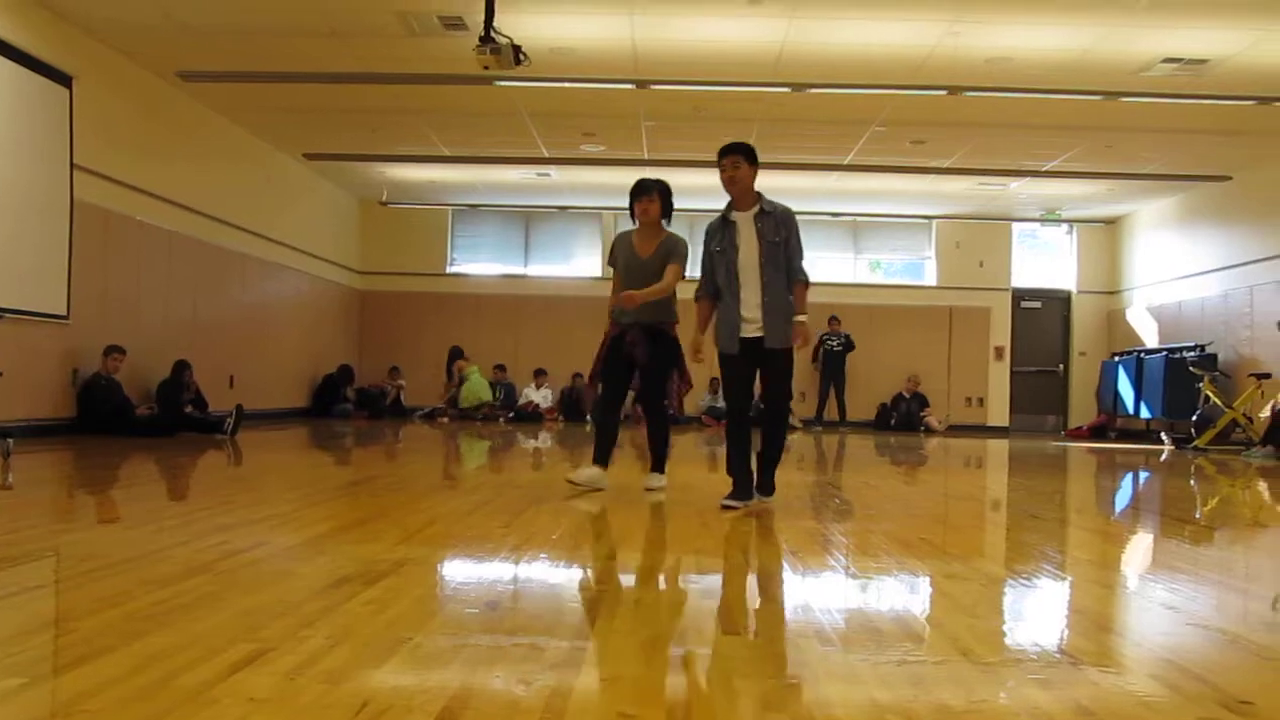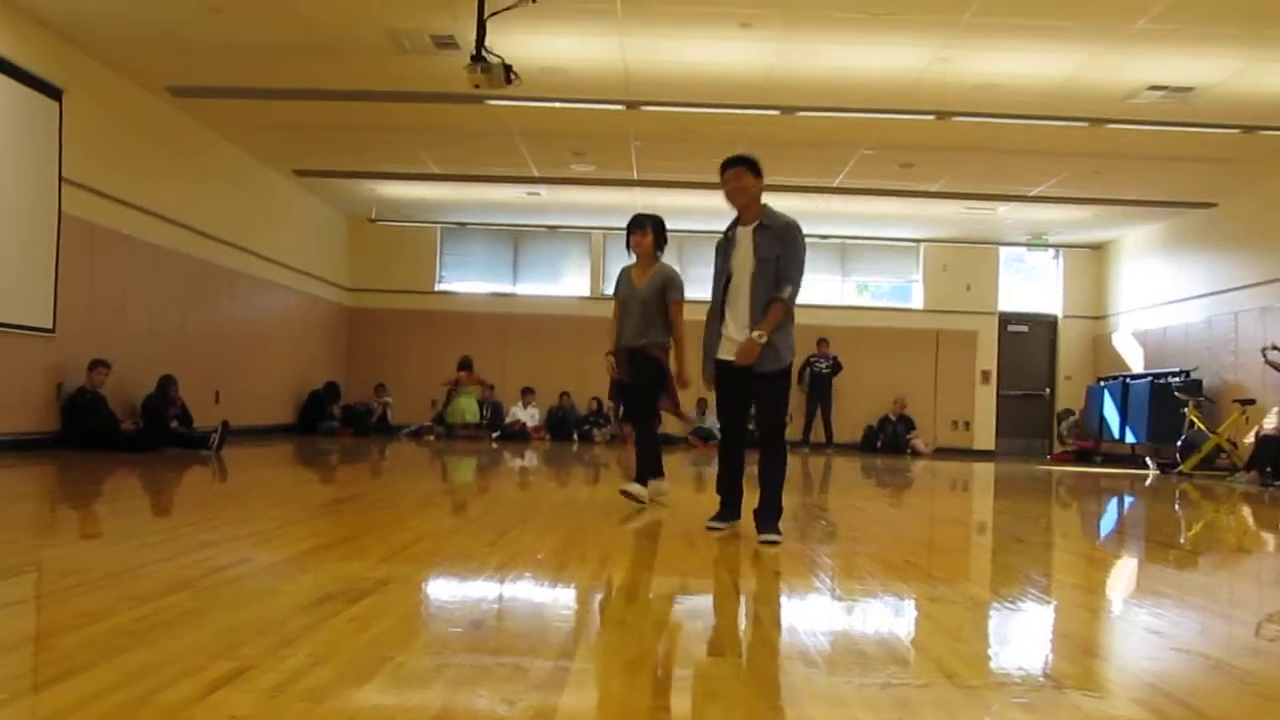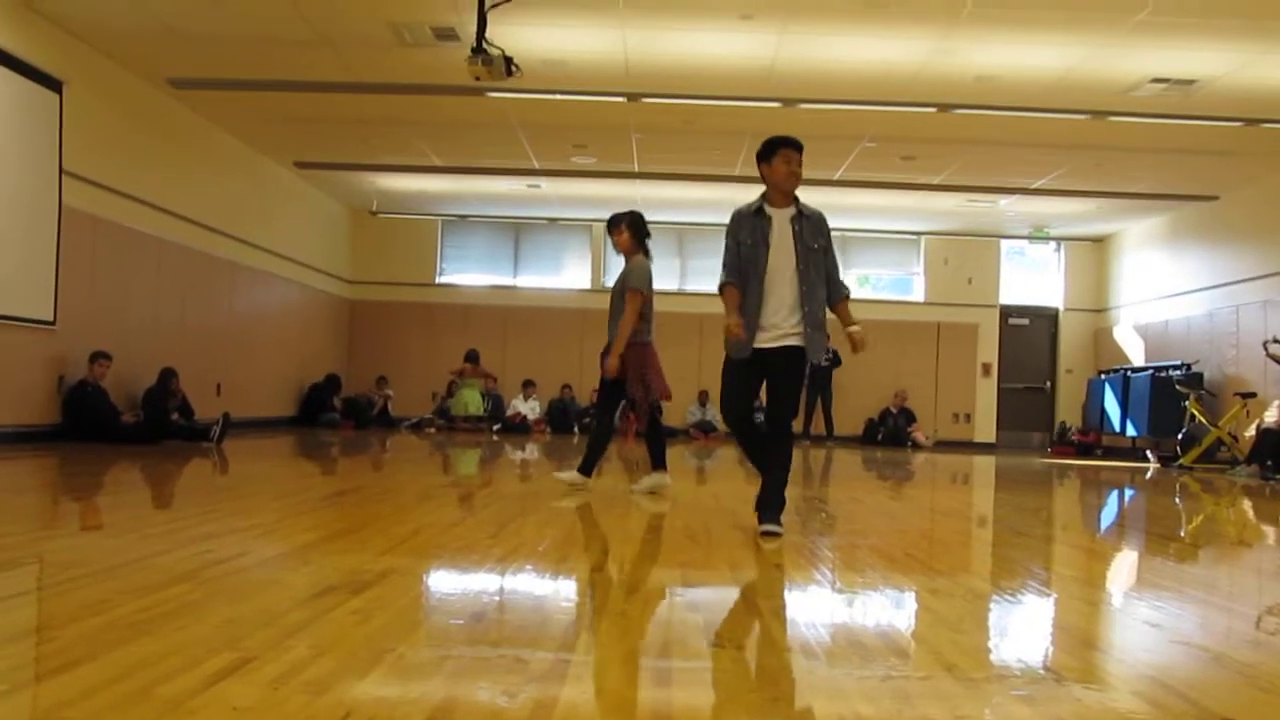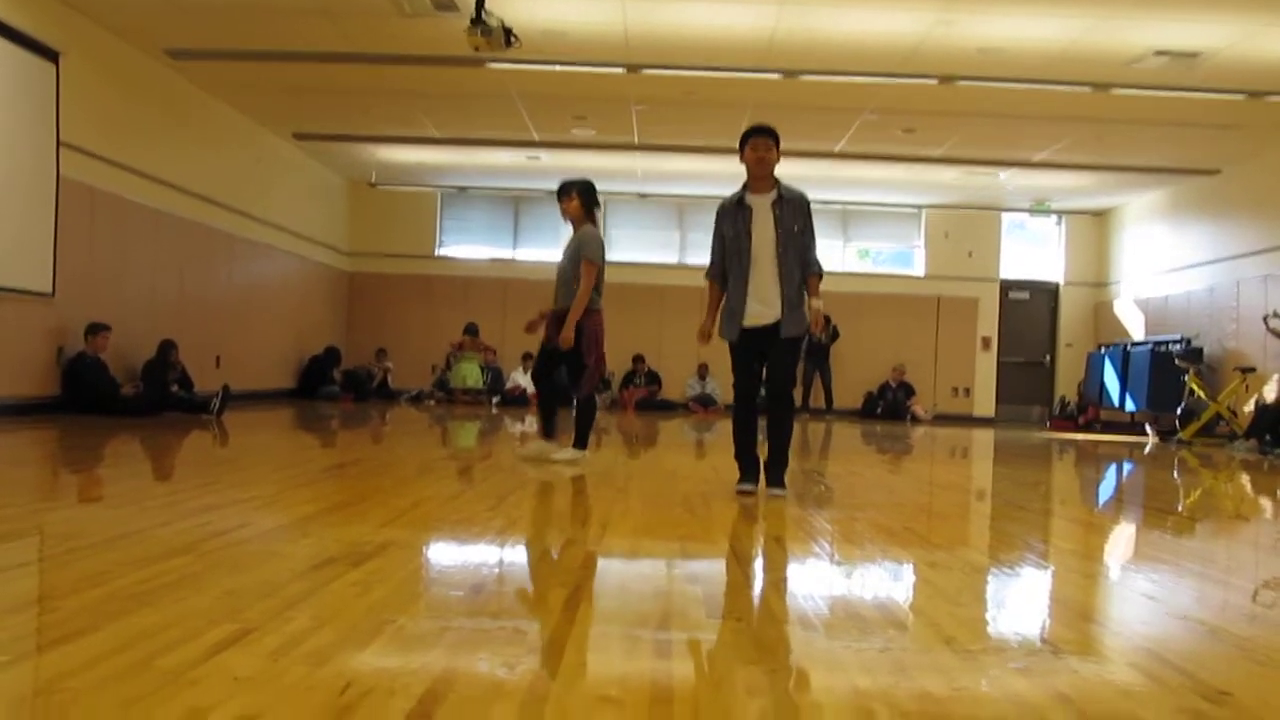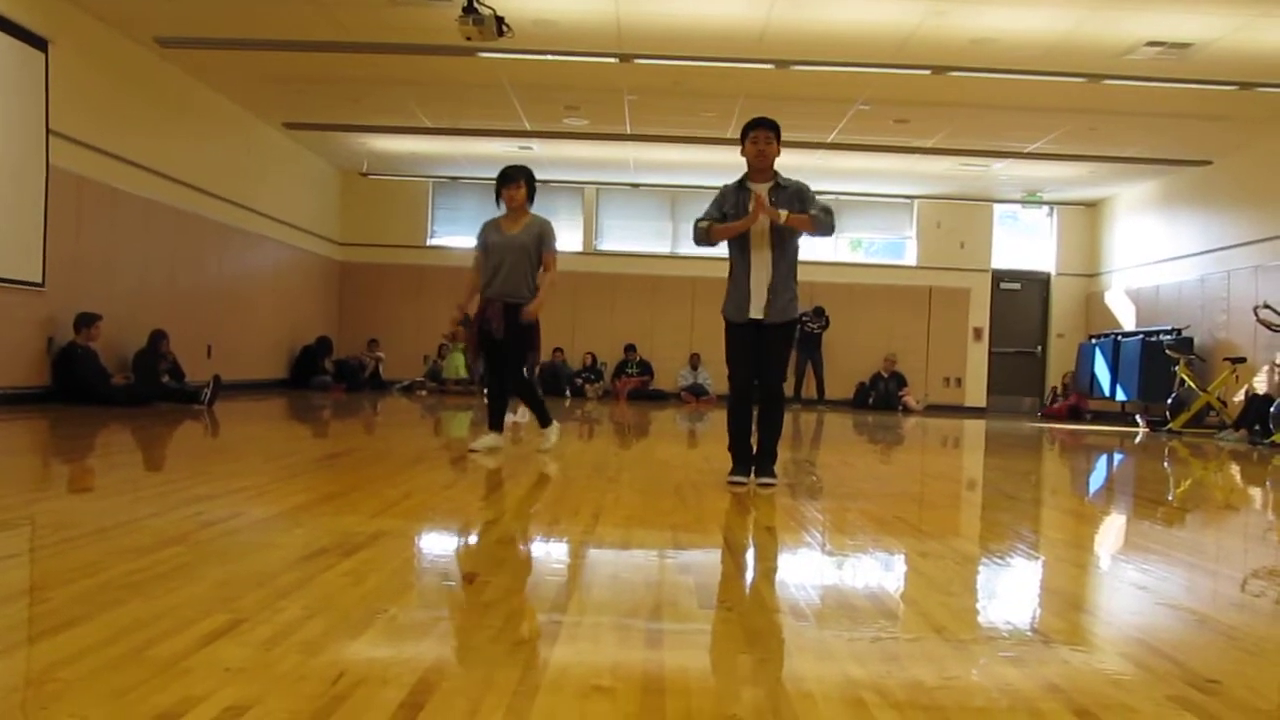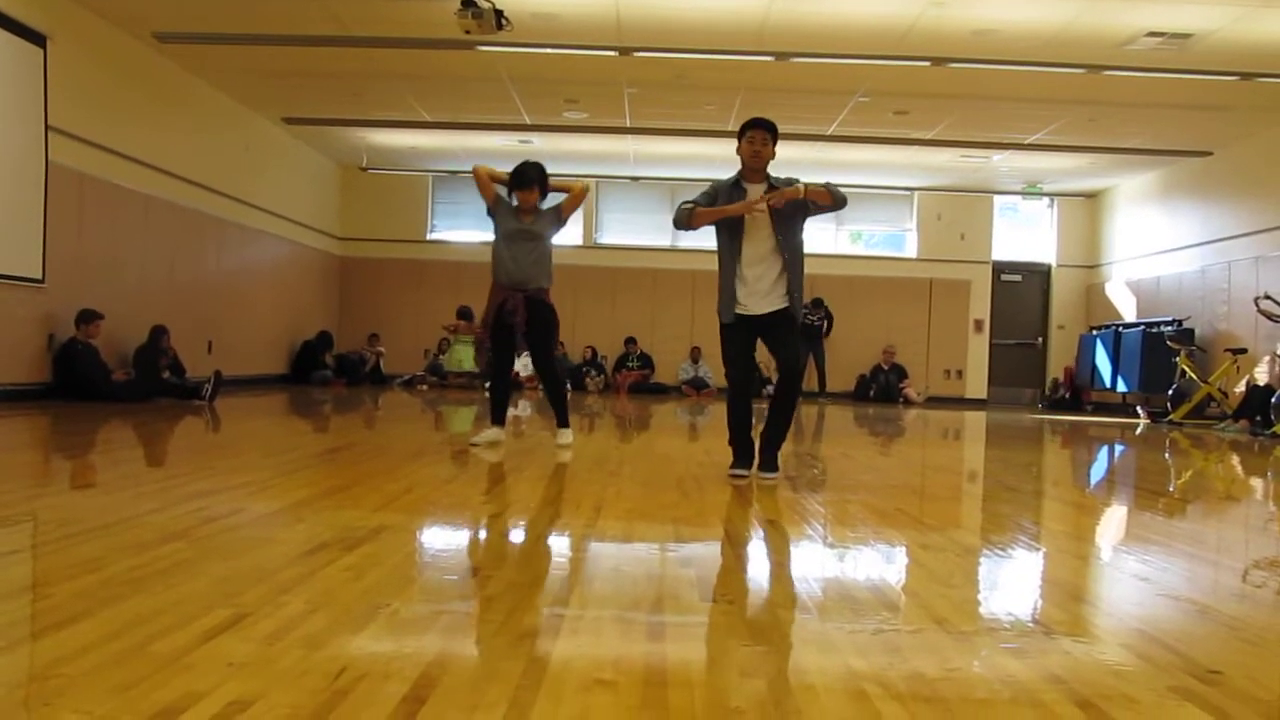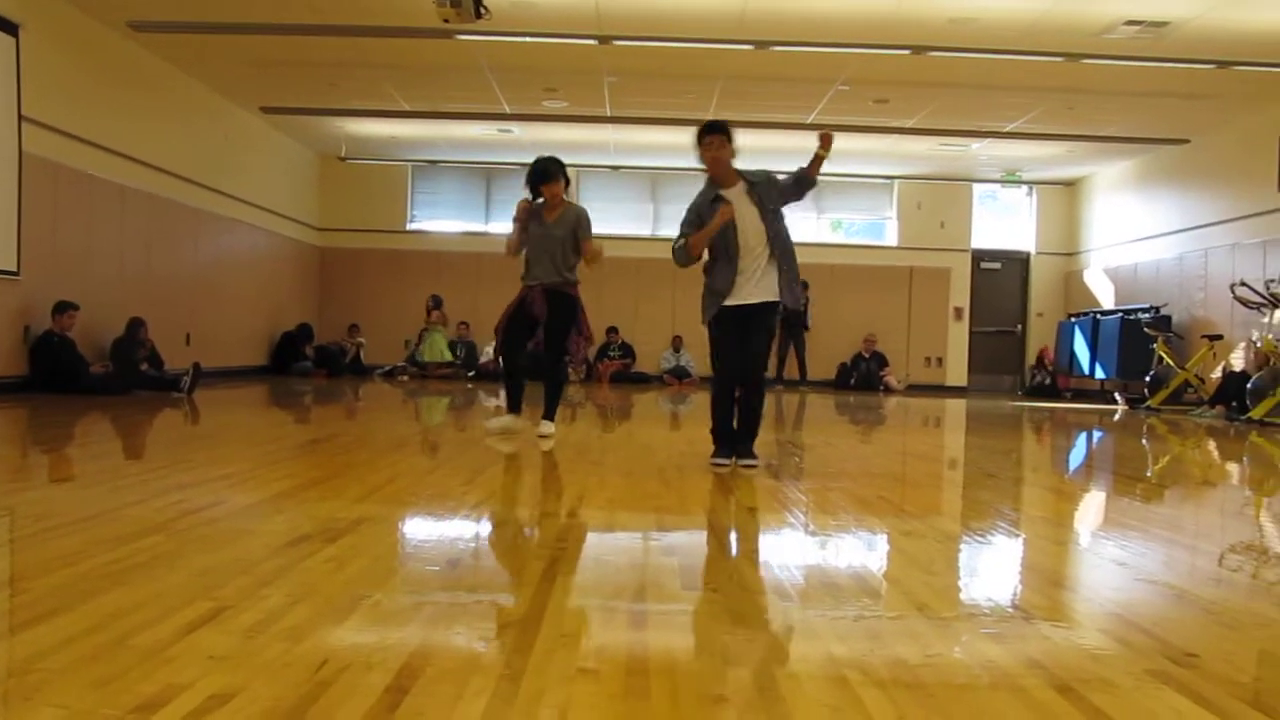
dt=0.7s
person 1, frame 1
left shoulder: (781, 217)
right shoulder: (716, 229)
left elbow: (796, 272)
right elbow: (708, 286)
left wrist: (801, 316)
right wrist: (700, 331)
left hip: (776, 331)
right hip: (734, 334)
left knee: (777, 407)
right knee: (737, 410)
left ankle: (765, 475)
right ankle: (742, 485)
person 1, frame 2
left shoulder: (785, 230)
right shoulder: (726, 241)
left elbow: (787, 291)
left wrist: (759, 336)
right wrist: (709, 355)
left hip: (770, 353)
right hip: (728, 353)
left knee: (771, 434)
right knee: (731, 433)
left ankle: (768, 518)
right ankle: (728, 507)
person 1, frame 3
left shoulder: (814, 222)
right shoulder: (742, 219)
left elbow: (831, 281)
right elbow: (730, 275)
left wrist: (850, 325)
right wrist: (731, 314)
left hip: (792, 341)
right hip: (748, 341)
left knee: (780, 425)
right knee: (735, 414)
left ankle: (771, 509)
right ankle: (771, 474)
person 1, frame 4
left shoulder: (797, 203)
right shoulder: (728, 209)
left elbow: (809, 261)
right elbow: (718, 269)
left wrist: (814, 301)
right wrist: (710, 316)
left hip: (786, 319)
right hip: (742, 321)
left knee: (780, 394)
right knee: (745, 396)
left ankle: (776, 473)
right ankle: (747, 471)
person 1, frame 5
left shoulder: (795, 192)
right shoulder: (729, 194)
left elbow: (826, 223)
right elbow: (701, 233)
left wrist: (778, 216)
right wrist: (745, 222)
left hip: (780, 309)
right hip: (740, 309)
left knee: (772, 387)
right knee: (740, 386)
left ankle: (765, 462)
right ankle: (740, 461)
person 1, frame 6
left shoulder: (790, 192)
right shoulder: (721, 191)
left elbow: (838, 199)
right elbow: (682, 218)
left wrist: (801, 191)
right wrist: (731, 209)
left hip: (780, 306)
right hip: (736, 308)
left knee: (792, 372)
right knee: (739, 382)
left ankle: (770, 450)
right ankle: (742, 454)
person 1, frame 7
left shoulder: (763, 185)
right shoulder: (702, 204)
left elbow: (799, 185)
right elbow: (682, 257)
left wrist: (820, 155)
right wrist: (713, 224)
left hip: (764, 298)
right hip: (724, 302)
left knee: (753, 372)
right knee: (725, 373)
left ankle: (744, 443)
right ankle: (723, 442)
person 2, frame 1
left shoulder: (675, 245)
right shoulder: (621, 242)
left elbow: (668, 285)
left wrist: (639, 296)
right wrist: (612, 324)
left hip: (658, 333)
right hip: (622, 331)
left knee: (653, 404)
right knee: (609, 399)
left ankle: (657, 470)
right ankle: (598, 468)
person 2, frame 2
left shoulder: (668, 277)
right shoulder: (624, 274)
left elbow: (677, 325)
right elbow: (616, 317)
left wrist: (681, 366)
right wrist: (610, 352)
left hip: (652, 356)
right hip: (626, 356)
left knee: (644, 418)
right knee: (638, 419)
left ankle: (641, 482)
right ankle: (656, 478)
person 2, frame 3
left shoulder: (637, 266)
right shoulder: (633, 267)
left elbow: (630, 315)
left wrist: (614, 354)
right wrist: (613, 353)
left hip: (630, 351)
right hip: (634, 351)
left knee: (605, 411)
right knee: (646, 413)
left ankle: (584, 472)
right ankle: (659, 471)
person 2, frame 4
left shoulder: (589, 236)
right shoulder: (575, 238)
left elbow: (586, 285)
left wrist: (570, 325)
right wrist: (544, 315)
left hip: (582, 322)
right hip: (563, 319)
left knee: (581, 384)
right knee: (541, 375)
left ankle: (579, 447)
right ankle: (546, 439)
person 2, frame 5
left shoulder: (541, 227)
right shoulder: (489, 228)
left elbow: (550, 270)
right elbow: (478, 270)
left wrist: (537, 300)
right wrist: (463, 304)
left hip: (522, 310)
right hip: (489, 310)
left knee: (514, 374)
right knee: (494, 374)
left ankle: (548, 425)
right ankle: (495, 432)
person 2, frame 6
left shoulder: (551, 217)
right shoulder: (501, 211)
left elbow: (582, 188)
right elbow: (478, 172)
left wrist: (551, 185)
right wrist: (508, 179)
left hip: (537, 300)
right hip: (503, 299)
left knee: (545, 365)
right knee: (500, 365)
left ankle: (563, 426)
right ankle: (497, 426)
person 2, frame 7
left shoulder: (577, 214)
right shoulder: (530, 213)
left elbow: (586, 255)
right elbow: (512, 252)
left wrist: (595, 255)
right wrist: (518, 221)
left hip: (562, 294)
right hip: (531, 292)
left knee: (555, 358)
right knee: (508, 349)
left ankle: (548, 418)
right ankle: (513, 413)
